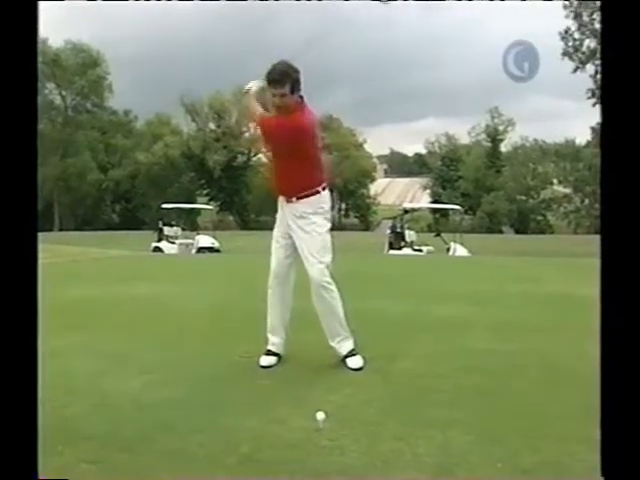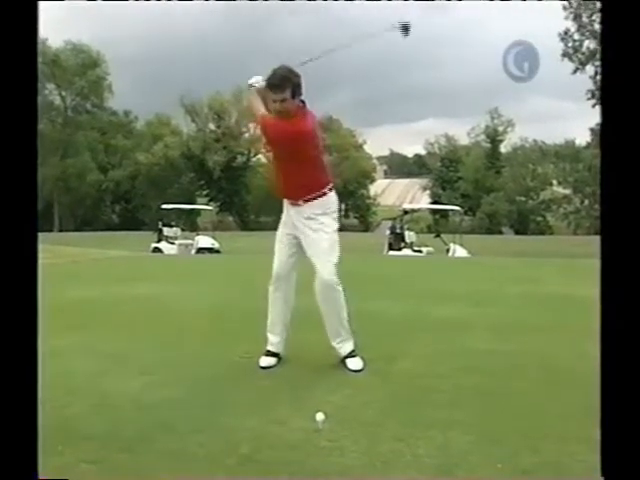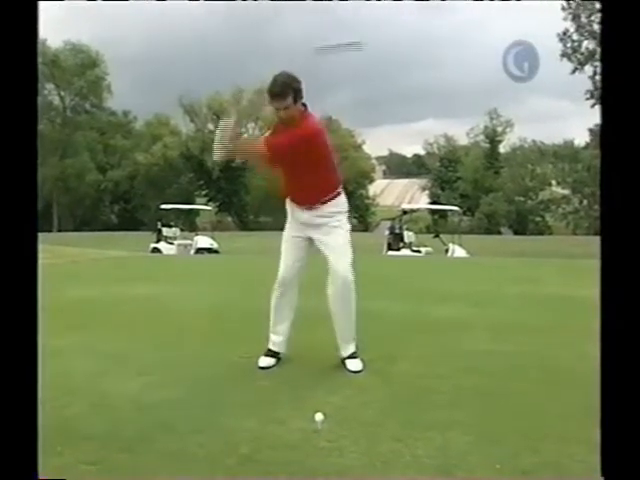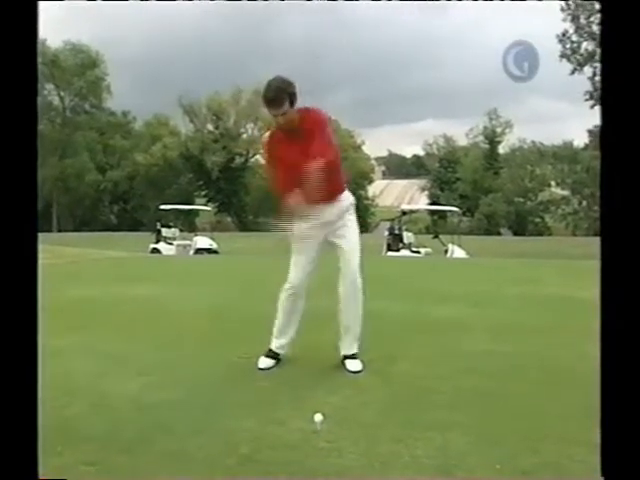
dt=0.1s
person 1, frame 1
left shoulder: (297, 123)
right shoulder: (285, 113)
left elbow: (259, 118)
left wrist: (250, 95)
left hip: (310, 206)
right hip: (286, 205)
left knee: (318, 276)
right knee: (278, 275)
left ankle: (345, 346)
right ankle: (275, 344)
person 1, frame 2
left shoulder: (301, 125)
right shoulder: (292, 117)
left elbow: (262, 118)
left wrist: (254, 91)
left hip: (320, 206)
right hip: (292, 208)
left knee: (325, 278)
right knee: (280, 276)
left ankle: (346, 347)
right ankle: (276, 345)
person 1, frame 3
left shoulder: (310, 130)
right shoulder: (284, 125)
left elbow: (264, 150)
right elbow: (266, 152)
left wrist: (234, 146)
right wrist: (239, 144)
left hip: (330, 211)
right hip: (298, 212)
left knee: (342, 277)
right knee: (285, 279)
left ankle: (348, 349)
right ankle: (276, 346)
person 1, frame 4
left shoulder: (314, 119)
right shoulder: (272, 143)
left elbow: (317, 166)
right elbow: (284, 188)
left wrist: (302, 197)
right wrist: (294, 206)
left hip: (341, 206)
right hip: (309, 214)
left knee: (351, 277)
right knee: (296, 282)
left ankle: (349, 349)
right ankle: (277, 346)
